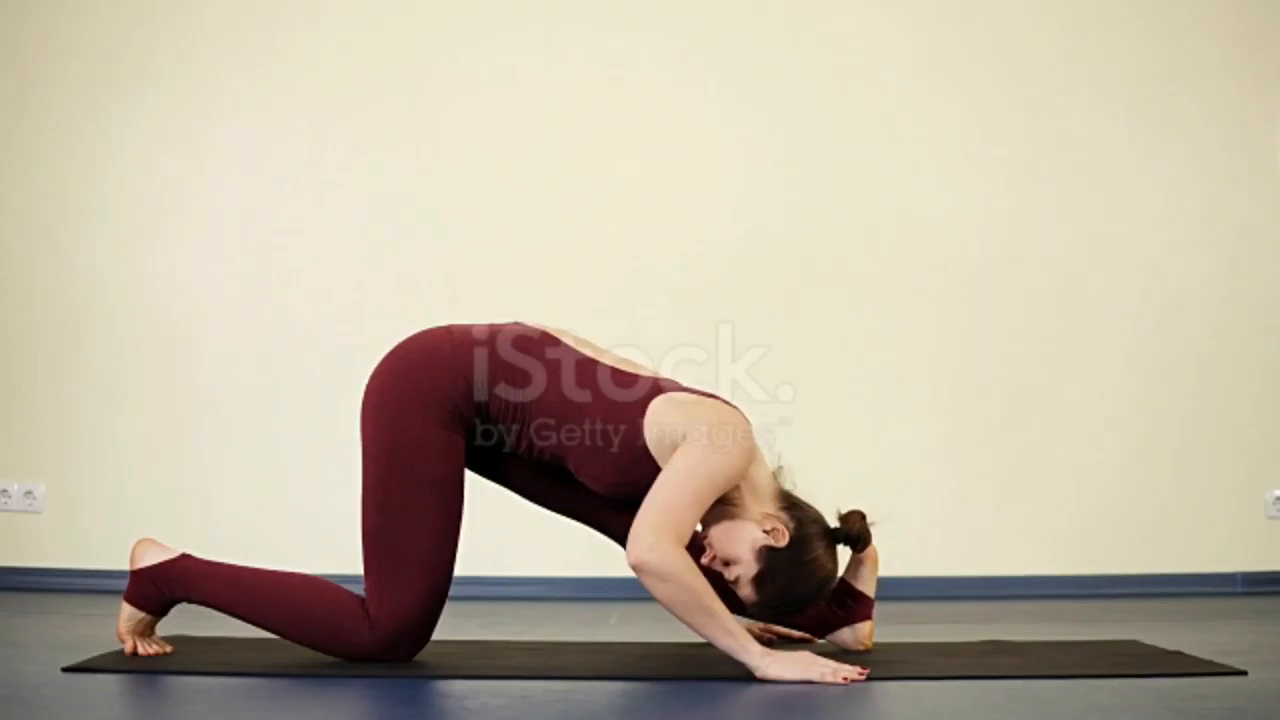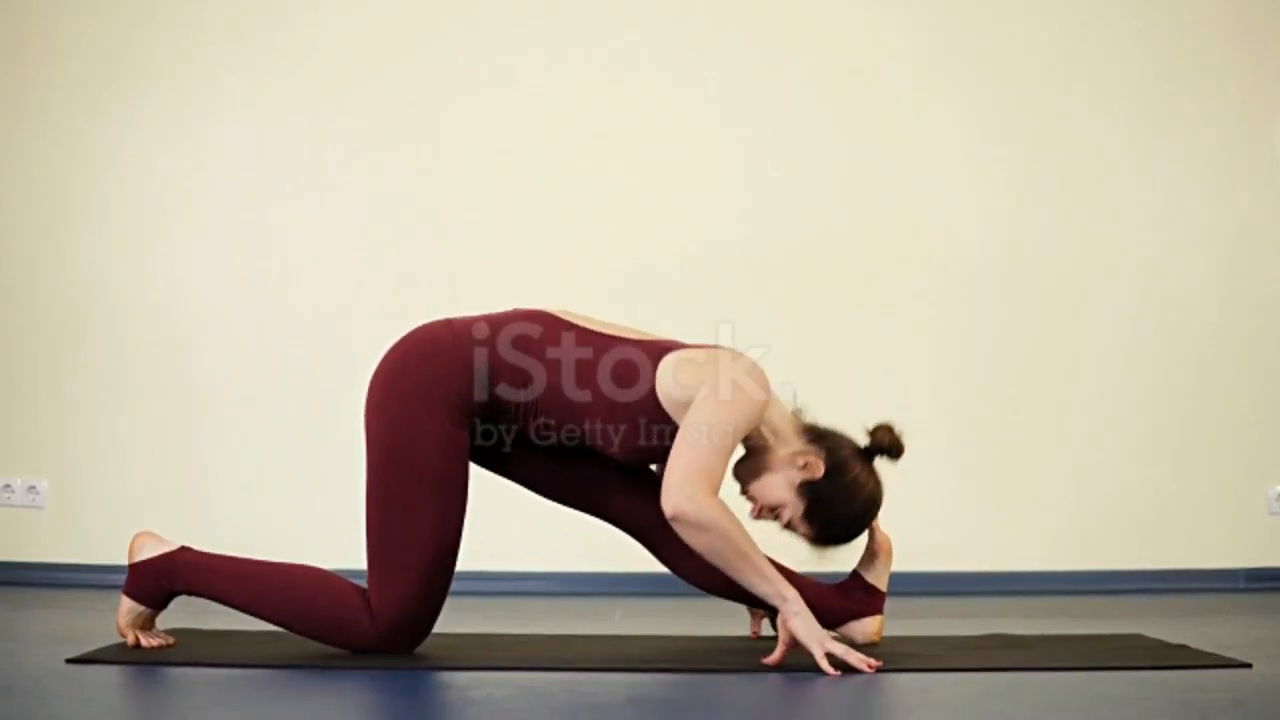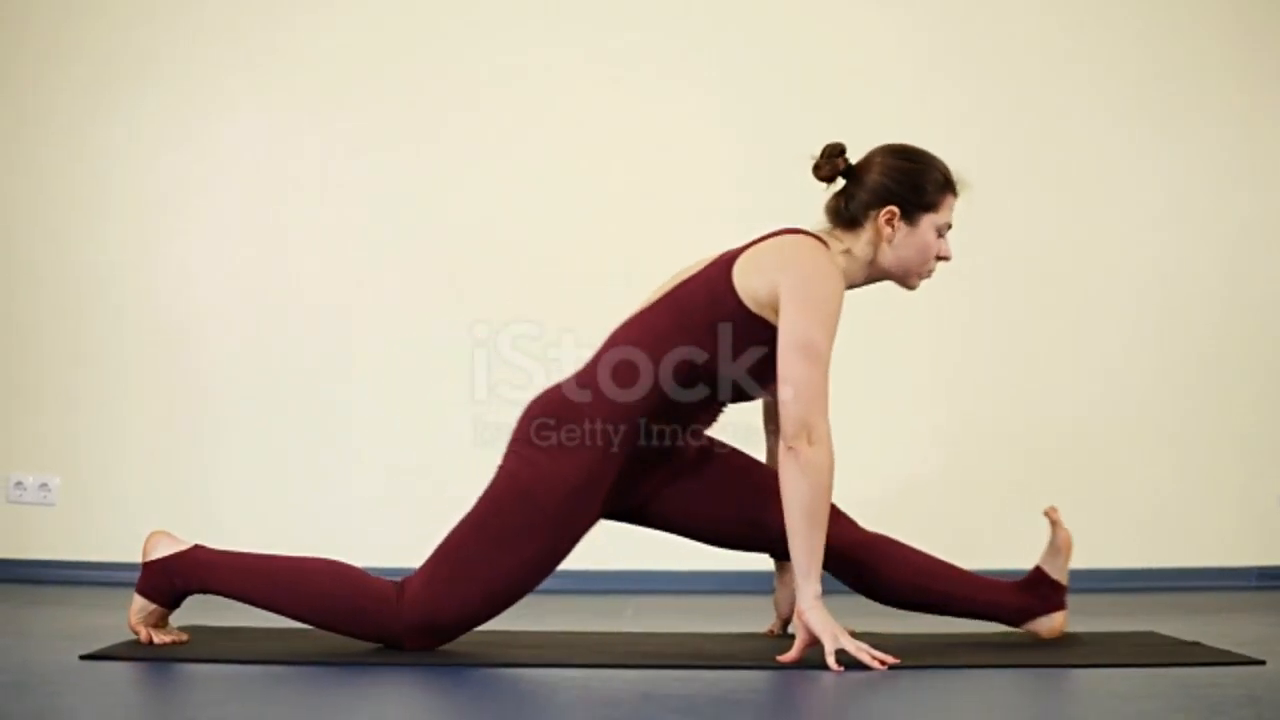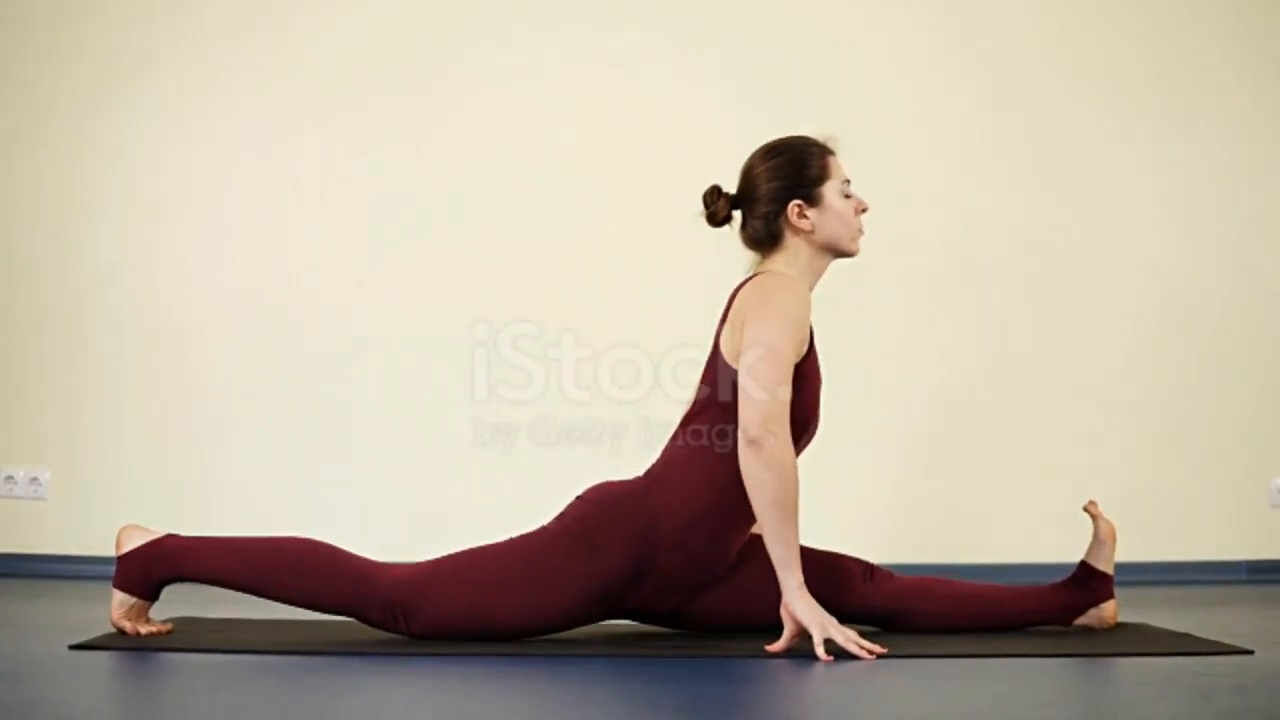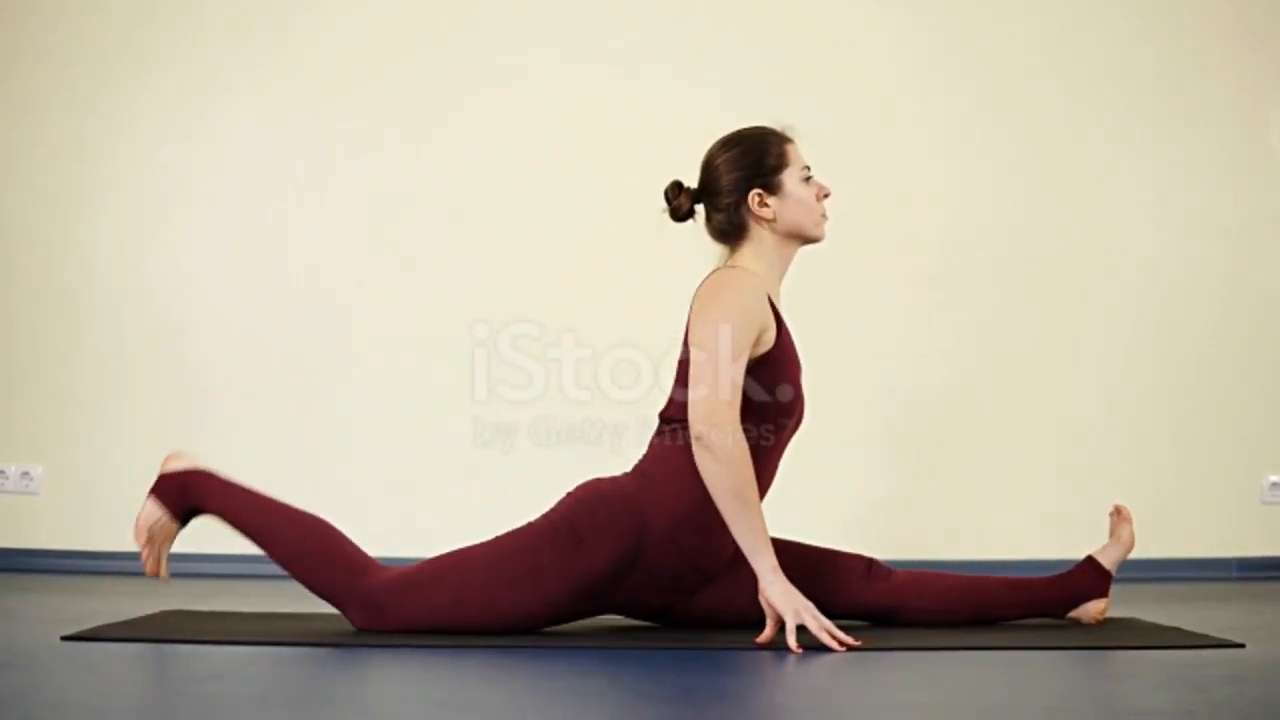
dt=1s
person 1, frame 1
left shoulder: (711, 459)
right shoulder: (726, 444)
left elbow: (659, 545)
right elbow: (652, 556)
right wrist: (756, 655)
left hip: (480, 394)
right hip: (428, 386)
right knee: (391, 633)
right ankle: (166, 574)
person 1, frame 2
left shoulder: (732, 407)
right shoulder: (742, 393)
left elbow: (674, 511)
right elbow: (690, 507)
left wrist: (788, 596)
right wrist: (788, 598)
left hip: (490, 392)
right hip: (432, 385)
right knee: (390, 627)
right ankle: (165, 568)
person 1, frame 3
left shoulder: (804, 266)
right shoulder: (814, 267)
left elbow: (782, 435)
right elbow: (805, 440)
left wrist: (793, 566)
right wrist: (812, 604)
left hip: (640, 445)
right hip: (576, 444)
left knee: (835, 536)
right knee: (414, 619)
right ankle: (182, 565)
person 1, frame 4
left shoulder: (770, 294)
right shoulder: (780, 293)
right elbow: (762, 440)
left wrist: (780, 575)
right wrist: (796, 592)
left hip: (683, 564)
right hip: (624, 547)
left knee: (877, 595)
right knee: (392, 599)
person 1, frame 5
left shoulder: (752, 300)
right shoulder: (737, 289)
right elbow: (712, 429)
left wrist: (762, 571)
right wrist: (771, 575)
left hip: (679, 565)
right hip: (616, 538)
left knee: (869, 588)
right knee: (378, 598)
